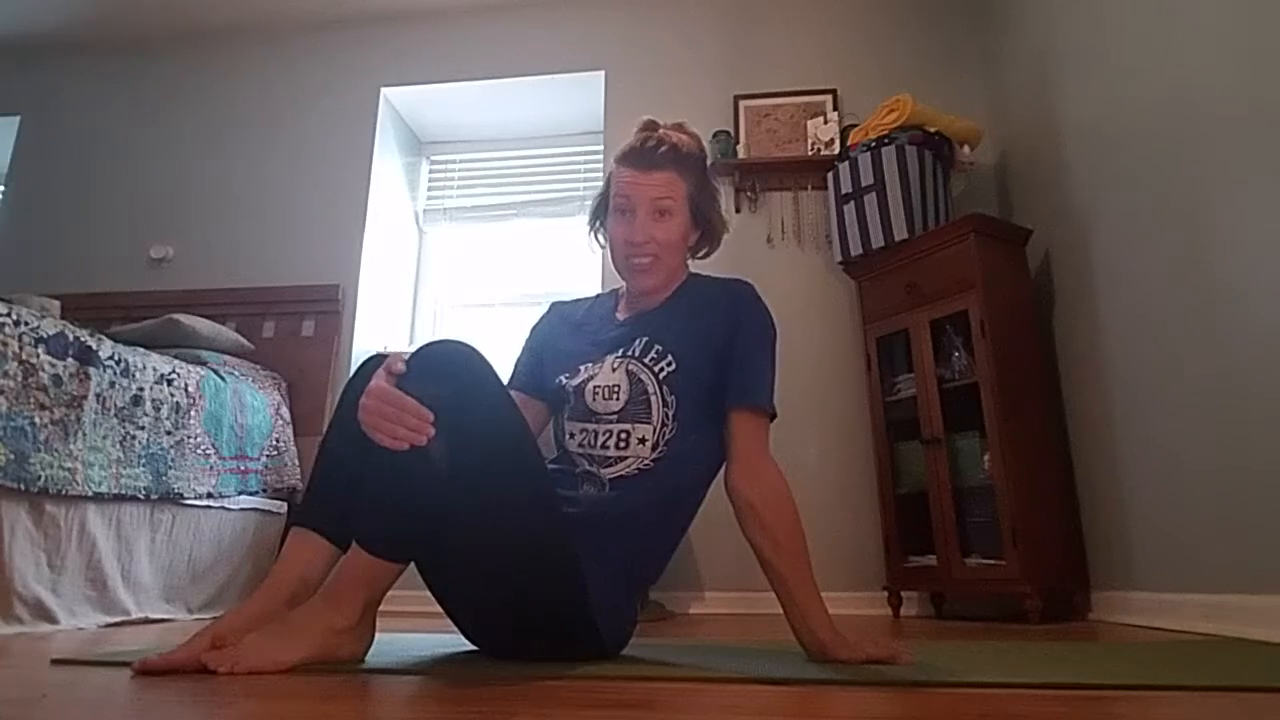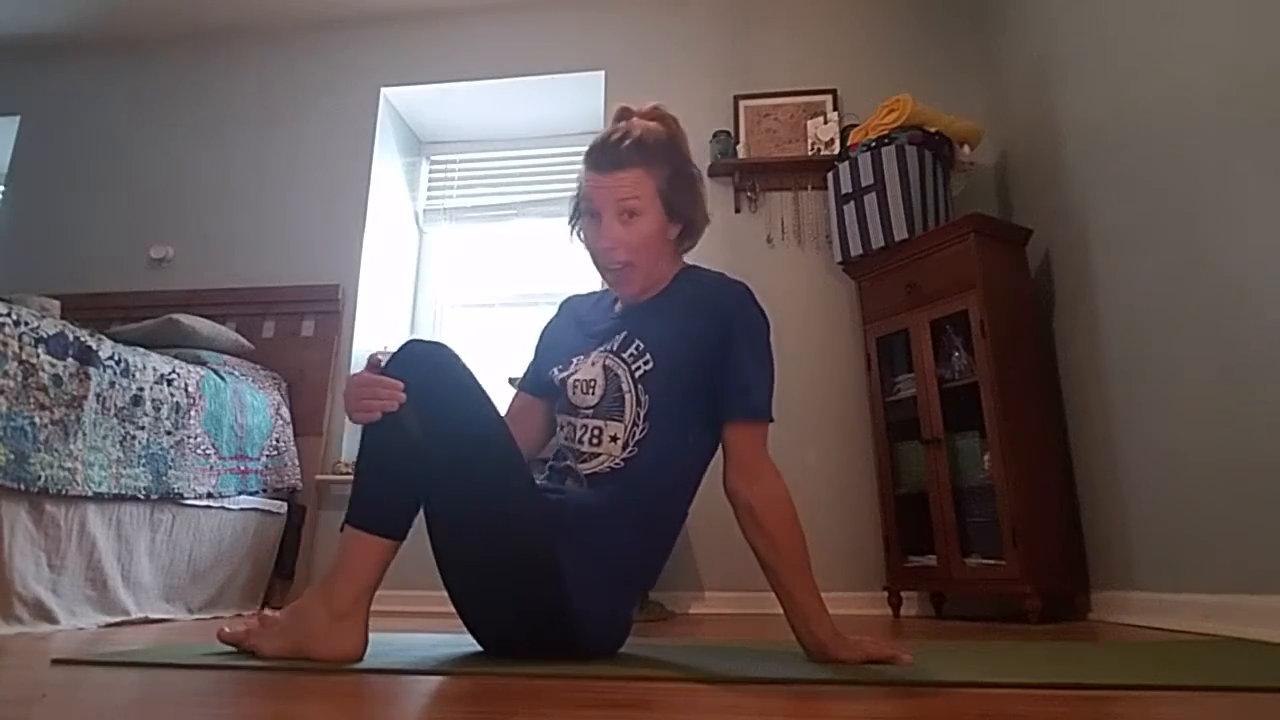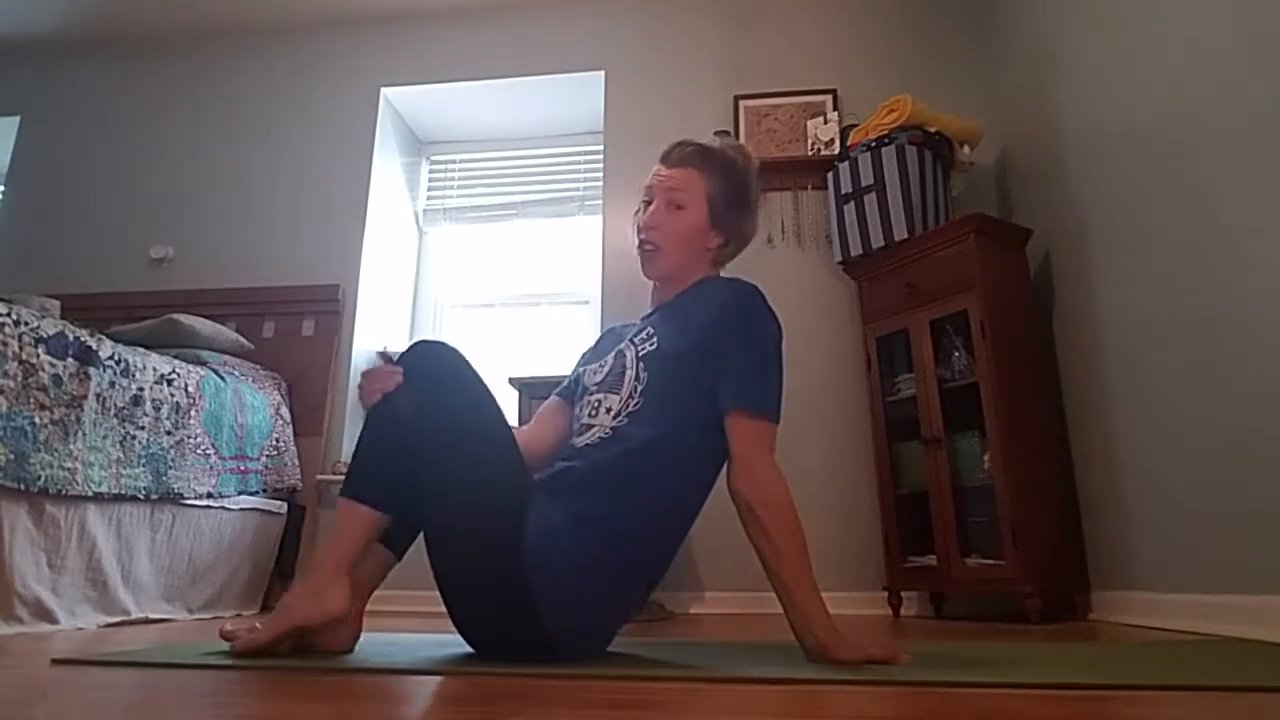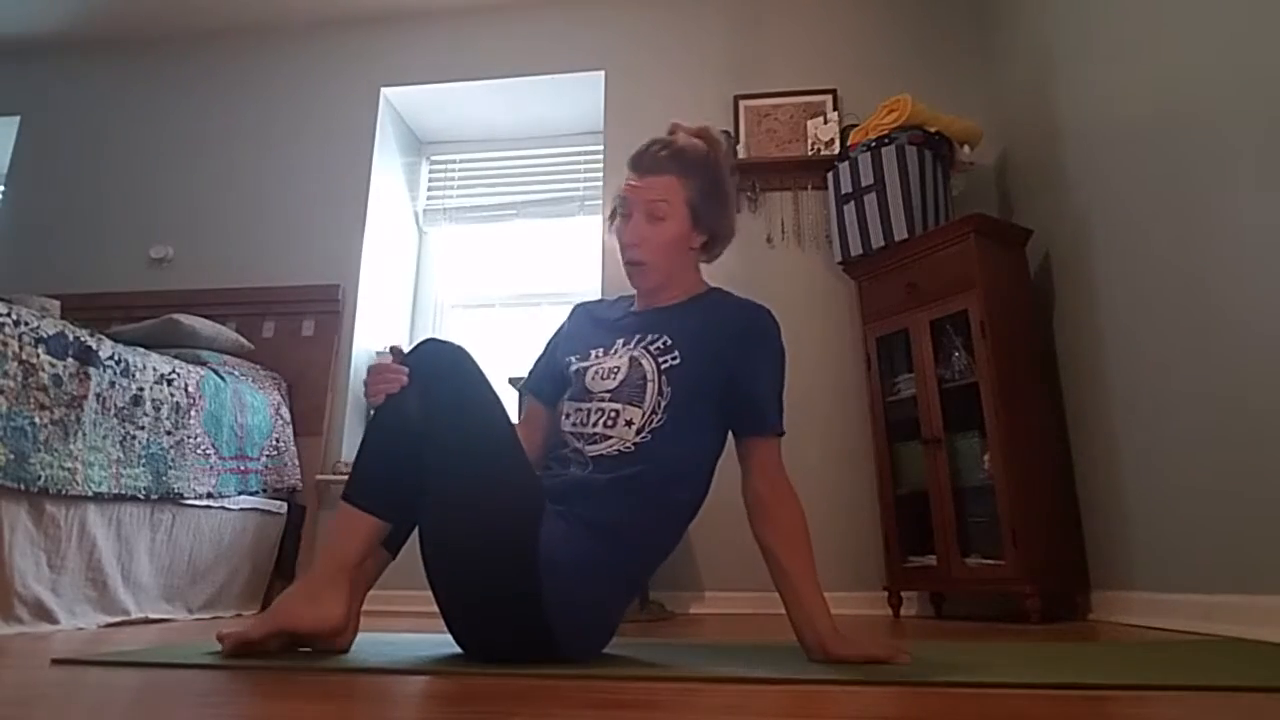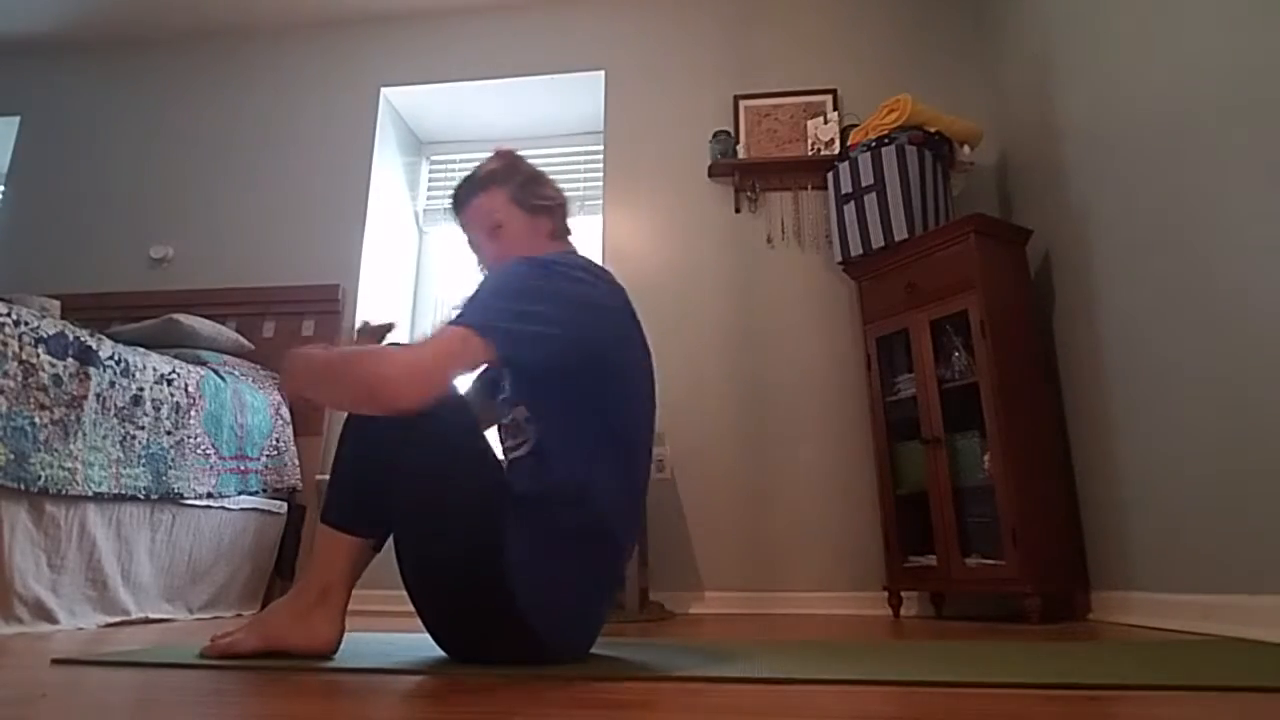
dt=0.7s
person 1, frame 1
left shoulder: (729, 312)
right shoulder: (565, 322)
left elbow: (752, 476)
right elbow: (498, 442)
left wrist: (821, 635)
right wrist: (394, 402)
left hip: (582, 603)
right hip: (511, 584)
left knee: (448, 368)
right knee: (382, 378)
left ankle: (341, 614)
right ankle: (268, 607)
person 1, frame 2
left shoulder: (722, 309)
right shoulder: (573, 318)
left elbow: (750, 478)
right elbow: (509, 442)
left wrist: (821, 634)
right wrist: (396, 408)
left hip: (573, 604)
right hip: (524, 582)
left knee: (427, 370)
right knee: (414, 372)
left ankle: (339, 611)
right ankle: (338, 605)
person 1, frame 3
left shoulder: (735, 310)
right shoulder: (616, 340)
left elbow: (752, 475)
right elbow: (534, 446)
left wrist: (819, 634)
right wrist: (405, 414)
left hip: (557, 593)
right hip: (528, 588)
left knee: (431, 364)
right knee: (419, 400)
left ankle: (326, 580)
right ankle: (343, 596)
person 1, frame 4
left shoulder: (738, 329)
right shoulder: (583, 321)
left elbow: (765, 485)
right elbow: (522, 449)
left wrist: (820, 633)
right wrist: (413, 408)
left hip: (561, 597)
right hip: (514, 592)
left knee: (440, 366)
left ankle: (325, 587)
right ankle: (337, 592)
person 1, frame 5
left shoulder: (546, 278)
right shoulder: (575, 290)
left elbow: (400, 385)
right elbow: (472, 415)
left wrist: (305, 366)
left hip: (532, 598)
right hip: (554, 599)
left knee: (394, 391)
left ankle: (314, 606)
right ankle: (320, 601)
